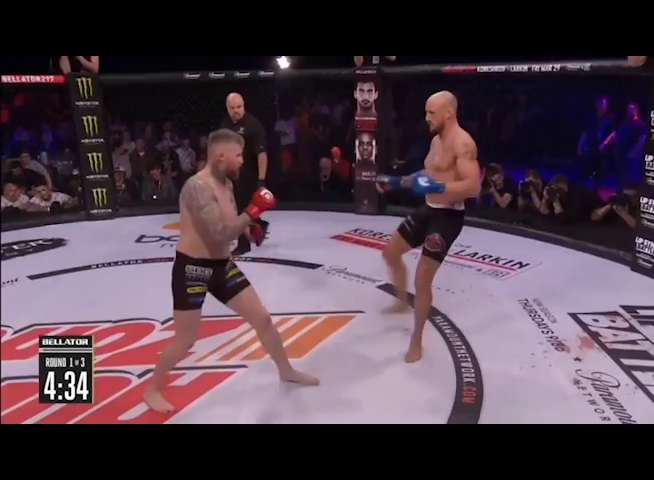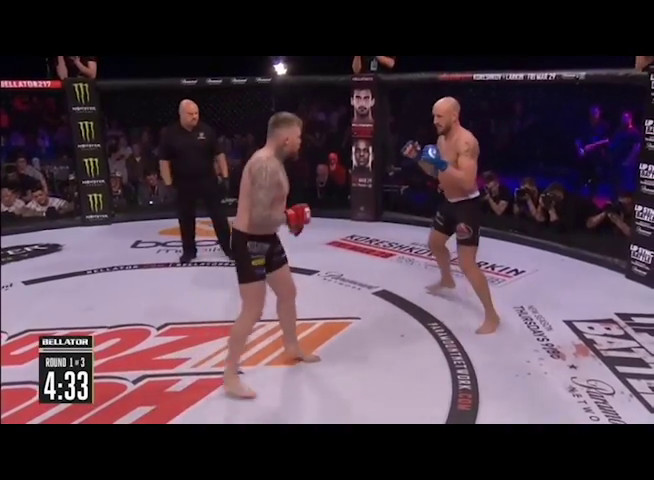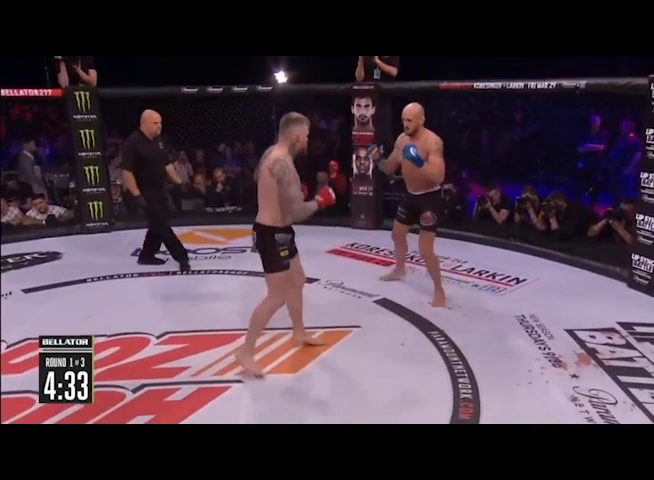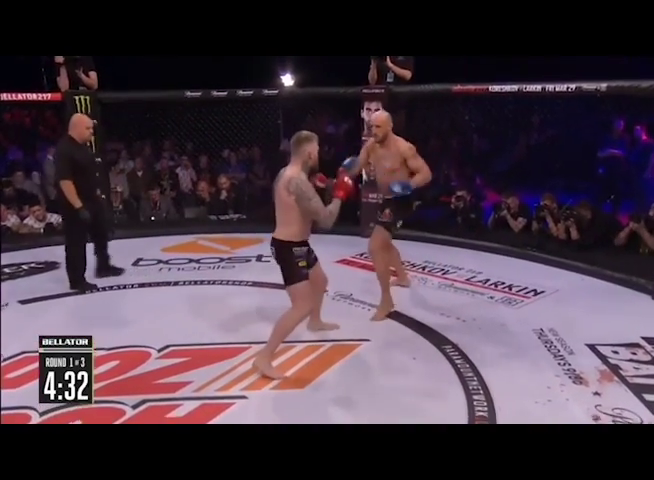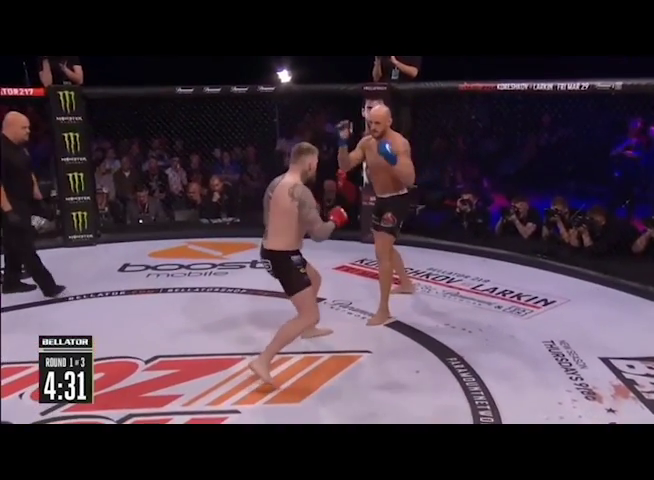
dt=0.7s
person 1, frame 1
left shoulder: (225, 183)
right shoulder: (198, 187)
right elbow: (220, 234)
left wrist: (248, 225)
right wrist: (253, 211)
left hip: (223, 265)
right hip: (192, 269)
left knee: (262, 318)
right knee: (185, 341)
left ankle: (286, 371)
right ankle: (153, 390)
person 1, frame 2
left shoulder: (271, 161)
right shoulder: (266, 167)
right elbow: (259, 218)
left wrist: (289, 216)
right wrist: (291, 217)
left hip: (266, 239)
right hip: (249, 242)
left knee: (288, 293)
right knee: (253, 312)
left ankle: (292, 347)
right ankle: (230, 375)
person 1, frame 3
left shoulder: (271, 154)
right shoulder: (283, 164)
left elbow: (259, 180)
right elbow: (296, 213)
left wrist: (296, 190)
right wrist: (320, 201)
left hip: (278, 231)
right hip: (272, 234)
left knee: (297, 281)
right knee: (277, 297)
left ankle: (299, 333)
right ankle: (246, 352)
person 1, frame 4
left shoulder: (285, 174)
right shoulder: (298, 183)
right elbow: (326, 220)
left wrist: (313, 189)
right wrist: (340, 195)
left hip: (295, 244)
right hip: (289, 249)
left knee: (320, 282)
right knee: (302, 307)
left ankle: (315, 322)
right ankle: (264, 358)
person 1, frame 5
left shoulder: (275, 184)
right shoulder: (300, 191)
right elbow: (318, 234)
right wrist: (335, 220)
left hip: (272, 251)
right hip: (284, 258)
left knee: (314, 280)
right knee: (309, 315)
left ankle: (308, 330)
right ankle: (262, 361)
person 2, frame 1
left shoulder: (461, 143)
right shoulder: (436, 139)
left elbow: (473, 187)
left wrist: (439, 188)
right wrist: (397, 182)
left hip: (448, 217)
right hip: (428, 210)
left knee: (422, 281)
right knee: (390, 252)
left ankle: (416, 341)
right ankle: (403, 300)
person 2, frame 2
left shoulder: (466, 142)
right shoulder: (442, 139)
left elbow: (468, 181)
right elbow: (436, 171)
left wrist: (443, 166)
right wrist: (420, 157)
left hip: (468, 206)
right hip: (450, 203)
left knee: (467, 265)
right knee: (435, 245)
left ankle: (491, 315)
right ankle: (447, 281)
person 2, frame 3
left shoulder: (433, 142)
right shoulder: (402, 139)
left elbow: (439, 177)
right elbow: (390, 169)
left wrist: (420, 163)
right wrist: (380, 160)
left hip: (429, 198)
right hip: (410, 195)
left knee: (425, 250)
right knee: (397, 234)
left ankle: (439, 291)
right ankle: (399, 270)
person 2, frame 4
left shoulder: (404, 148)
right shoulder: (370, 146)
left elbow: (426, 174)
right elbow: (353, 172)
left wrist: (408, 186)
right wrist: (349, 166)
left hip: (400, 202)
right hip: (386, 200)
left knee: (375, 247)
right knee: (382, 243)
left ankle: (386, 303)
right ankle: (402, 276)
person 2, frame 5
left shoulder: (399, 144)
right shoulder: (366, 142)
left elbow: (410, 179)
right elbow: (345, 166)
left wrist: (392, 160)
right wrist: (343, 143)
left hip: (397, 200)
right hip: (380, 200)
left knee: (381, 253)
right knee: (386, 248)
left ankle: (383, 310)
right ankle: (406, 283)
person 3, frame 1
left shoulder: (253, 125)
right shoulder: (225, 123)
left elbow: (262, 153)
left wrist: (261, 179)
left hip: (247, 174)
left knee: (243, 207)
right knee: (237, 206)
left ankle: (244, 243)
right ankle: (259, 227)
person 3, frame 2
left shoulder: (206, 131)
right shoulder: (170, 134)
left elbow: (219, 155)
right elbow: (164, 161)
left wrist: (225, 176)
right wrist: (168, 183)
left hip: (207, 180)
right hip: (183, 183)
left knee: (218, 214)
right knee: (186, 217)
left ankle: (227, 247)
right ankle: (189, 250)
person 3, frame 3
left shoulder: (157, 141)
right shoulder: (133, 143)
left elbow: (167, 164)
right elbow: (127, 172)
left wrist: (178, 182)
right wrist: (137, 195)
left hip: (159, 190)
right hip: (146, 193)
left knee: (157, 225)
right knee: (161, 225)
left ankle: (147, 255)
right ankle: (181, 256)
person 3, frame 4
left shoulder: (84, 146)
right shoulder: (64, 150)
right elbow: (64, 181)
left wrist: (97, 194)
right wrist: (79, 207)
left hip: (92, 199)
right hip: (74, 205)
left knee: (101, 233)
right knee: (76, 241)
left ankle: (104, 267)
right ankle: (77, 280)
person 3, frame 5
left shoulder: (20, 148)
left elbow: (29, 175)
left wrist: (38, 198)
left hip: (23, 203)
right knee: (24, 245)
right ankle: (47, 285)
